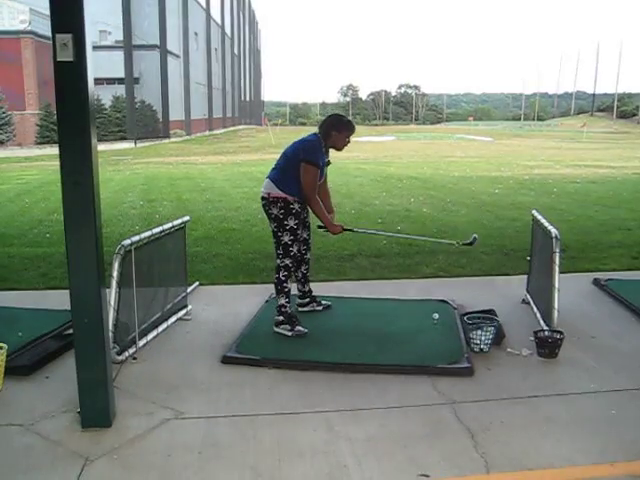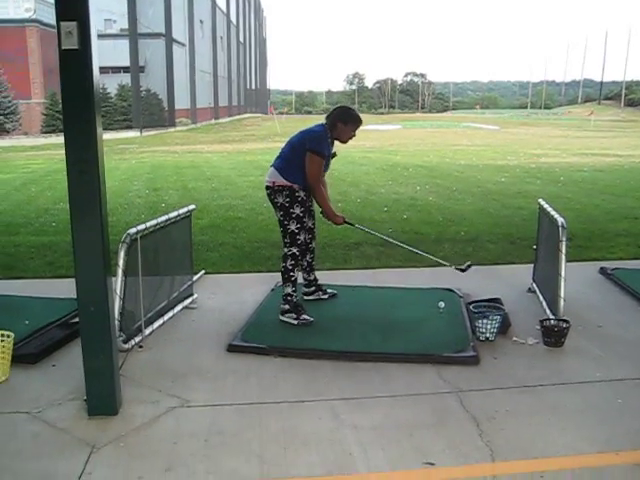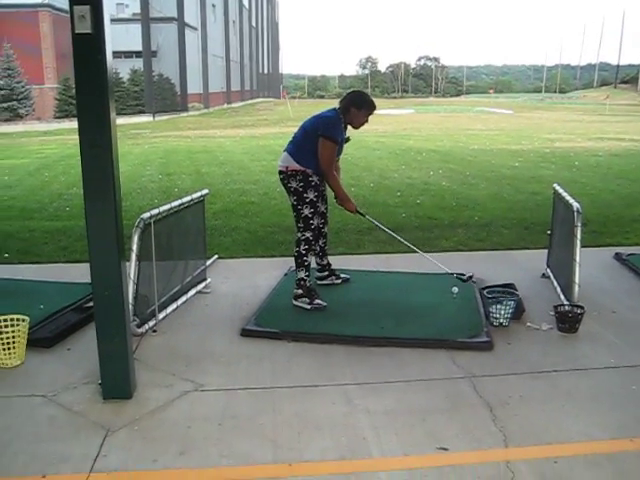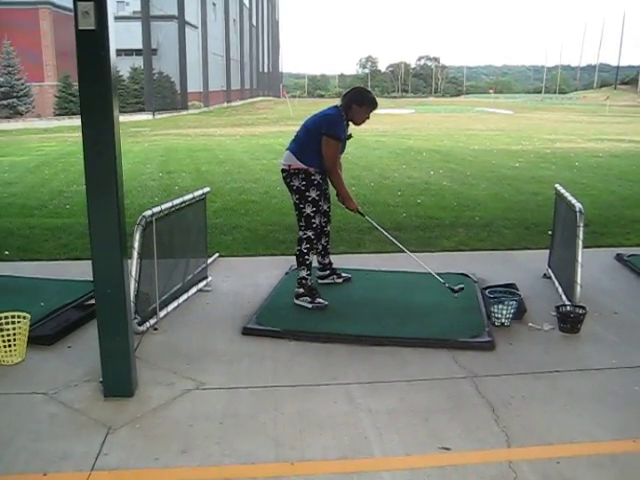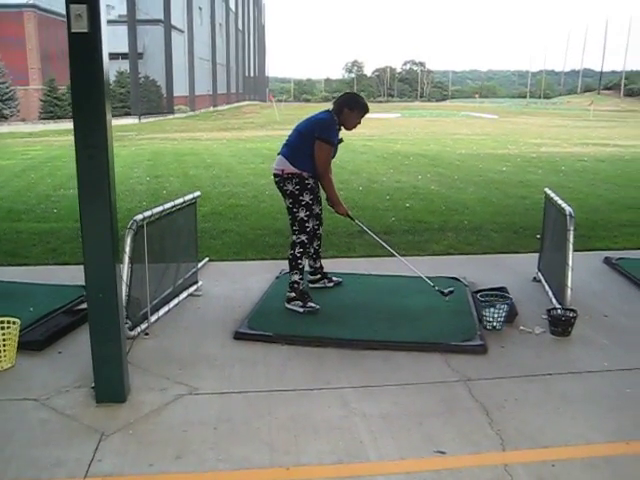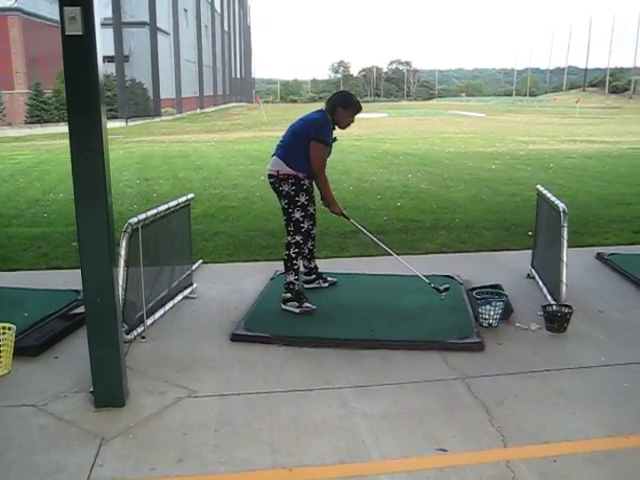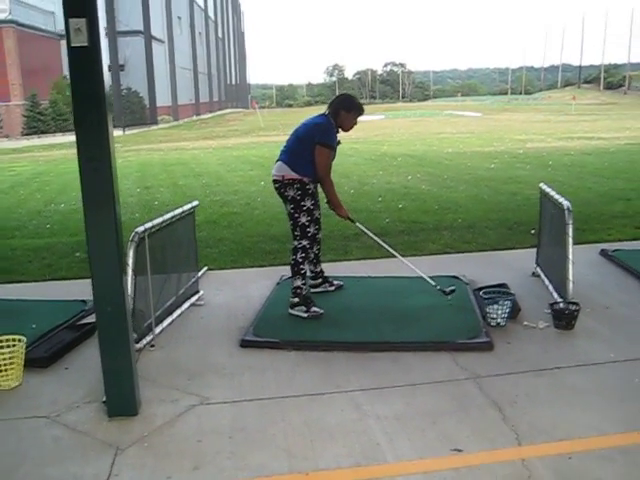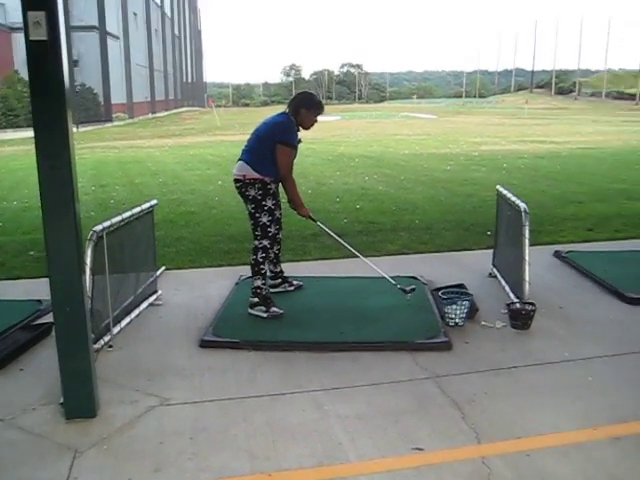
dt=0.3s
person 1, frame 1
left shoulder: (320, 148)
right shoulder: (312, 148)
left elbow: (321, 187)
right elbow: (310, 194)
left wrist: (331, 213)
right wrist: (329, 223)
left hip: (293, 199)
right hip: (279, 200)
left knee: (302, 249)
right knee: (287, 254)
left ankle: (305, 299)
right ankle: (283, 317)
person 1, frame 2
left shoulder: (325, 138)
right shoulder: (318, 139)
left elbow: (319, 179)
right elbow: (314, 184)
left wrist: (327, 207)
right wrist: (331, 214)
left hip: (297, 187)
right hip: (282, 188)
left knee: (307, 237)
right knee: (294, 243)
left ankle: (311, 287)
right ankle: (288, 305)
person 1, frame 3
left shoulder: (337, 122)
right shoulder: (331, 124)
left elbow: (333, 163)
right elbow: (327, 170)
left wrist: (339, 192)
right wrist: (345, 199)
left hip: (310, 172)
right hip: (296, 172)
left knee: (320, 222)
right knee: (307, 228)
left ankle: (324, 272)
right ankle: (301, 290)
person 1, frame 4
left shoulder: (339, 119)
right shoulder: (334, 122)
left elbow: (335, 162)
right elbow: (331, 168)
left wrist: (341, 192)
right wrist: (347, 198)
left hip: (312, 171)
right hip: (299, 171)
left knee: (322, 221)
right knee: (309, 226)
left ankle: (326, 271)
right ankle: (303, 289)
person 1, frame 5
left shoulder: (328, 122)
right shoulder: (327, 126)
left elbow: (323, 168)
right elbow: (323, 171)
left wrist: (331, 196)
right wrist: (337, 202)
left hip: (302, 175)
right hip: (291, 175)
left knee: (314, 224)
right knee: (302, 230)
left ankle: (316, 275)
right ankle: (295, 293)
person 1, frame 6
left shoulder: (321, 121)
right shoulder: (321, 125)
left elbow: (315, 168)
right elbow: (318, 171)
left wrist: (326, 197)
right wrist: (332, 202)
left hip: (296, 175)
right hip: (286, 176)
left knee: (308, 225)
right knee: (297, 231)
left ankle: (311, 275)
right ankle: (290, 294)
person 1, frame 7
left shoulder: (323, 124)
right shoulder: (325, 129)
left elbow: (319, 172)
right elbow: (324, 175)
left wrist: (331, 200)
right wrist: (338, 205)
left hip: (300, 180)
right hip: (292, 181)
left knee: (313, 230)
right knee: (303, 236)
left ankle: (317, 279)
right ankle: (298, 298)
person 1, frame 8
left shoulder: (283, 122)
right shoulder: (286, 128)
left elbow: (280, 170)
right elbow: (286, 174)
left wrist: (292, 199)
right wrist: (299, 205)
left hip: (260, 179)
right hip: (253, 180)
left knee: (274, 230)
right knee: (265, 235)
left ankle: (276, 278)
right ankle: (258, 298)
